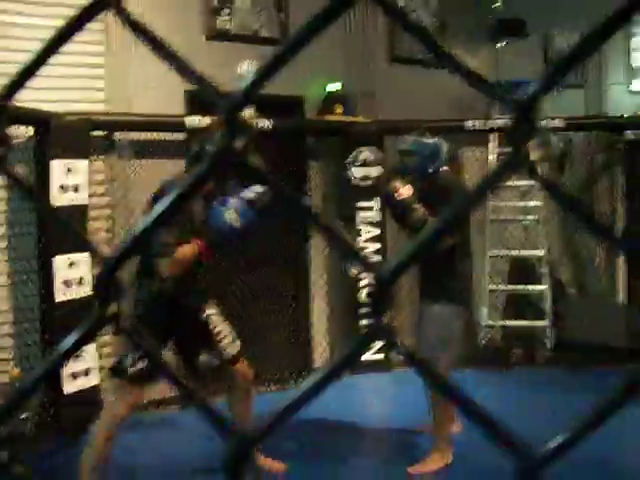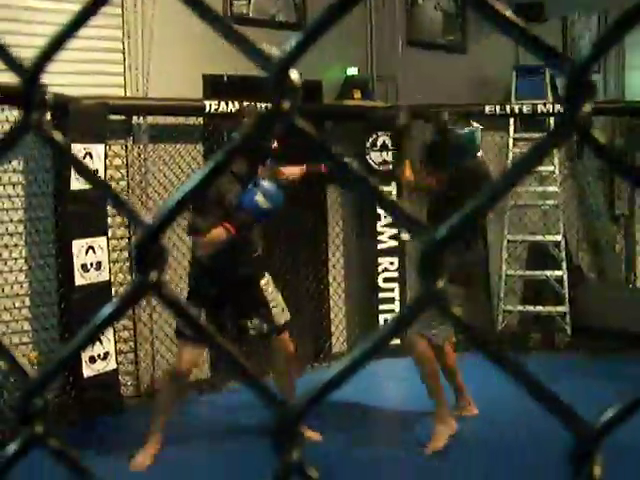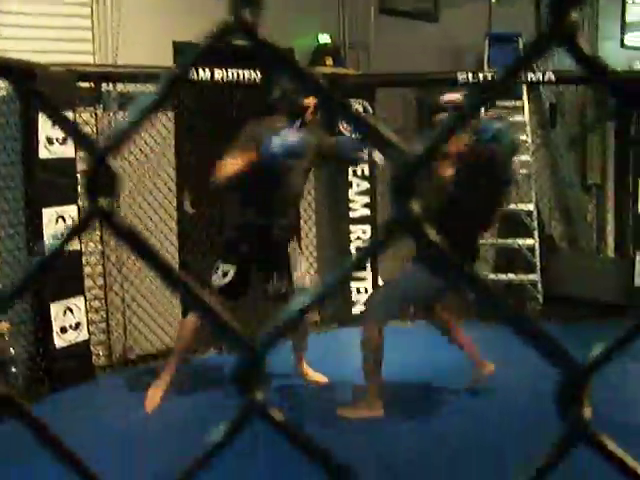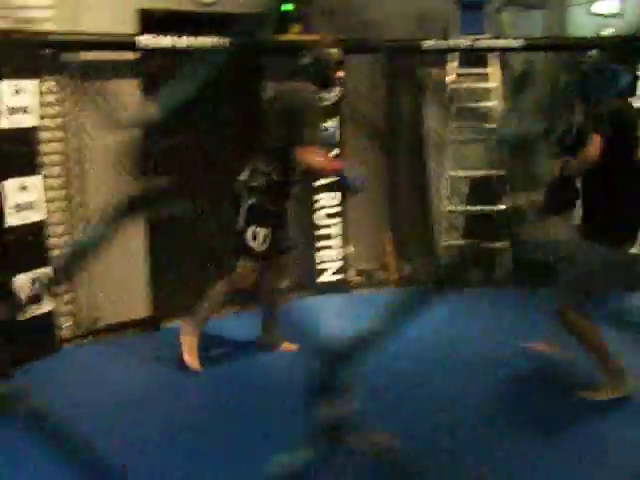
dt=0.4s
person 1, frame 1
left shoulder: (449, 187)
right shoulder: (424, 188)
left elbow: (445, 240)
right elbow: (415, 231)
left wrist: (412, 207)
right wrist: (399, 204)
left hip: (451, 289)
right hip: (433, 286)
left knee: (432, 362)
right knee: (434, 360)
left ankle: (442, 449)
right ankle: (449, 420)
person 1, frame 2
left shoulder: (469, 169)
right shoulder: (470, 167)
left elbow: (414, 180)
left hip: (454, 268)
right hip: (450, 267)
left knee: (414, 336)
right knee: (436, 337)
left ankle: (445, 418)
right ankle: (464, 402)
person 1, frame 3
left shoulder: (490, 161)
right shoulder: (500, 173)
left elbow: (447, 149)
left hip: (435, 255)
right hip: (458, 254)
left knee: (373, 315)
right knee: (432, 306)
left ankle: (370, 401)
right ankle: (478, 362)
person 1, frame 4
left shoulder: (606, 112)
left elbow: (590, 156)
left wrist: (565, 169)
left hip: (607, 228)
left knee: (566, 308)
right knee: (563, 256)
right ankle: (558, 343)
person 2, frame 1
left shoulder: (209, 193)
right elbow: (167, 267)
left wrist: (242, 206)
right wrist: (209, 238)
left hip: (191, 303)
right hip: (157, 304)
left knee: (241, 376)
right knee: (122, 405)
person 2, frame 2
left shoulder: (256, 167)
right shoulder: (214, 182)
left elbow: (282, 173)
right elbow: (201, 248)
right wrist: (239, 220)
left hip: (250, 272)
right hip: (210, 278)
left knee: (285, 349)
right knee: (185, 363)
right ankle: (155, 438)
person 2, frame 3
left shoulder: (311, 135)
right shoulder: (258, 131)
left elbow: (340, 149)
right elbow: (220, 177)
left wrist: (349, 144)
right wrist: (258, 155)
left hip: (278, 238)
right hip: (247, 235)
left ankle: (301, 364)
right ankle: (164, 380)
person 2, frame 4
left shoulder: (285, 90)
right shoulder: (307, 98)
right elbow: (313, 160)
left wrist: (313, 137)
right wrist: (343, 169)
left hip: (275, 190)
right hip: (262, 191)
left knee: (276, 265)
right knee: (245, 276)
left ankle: (270, 333)
right ankle: (192, 328)
